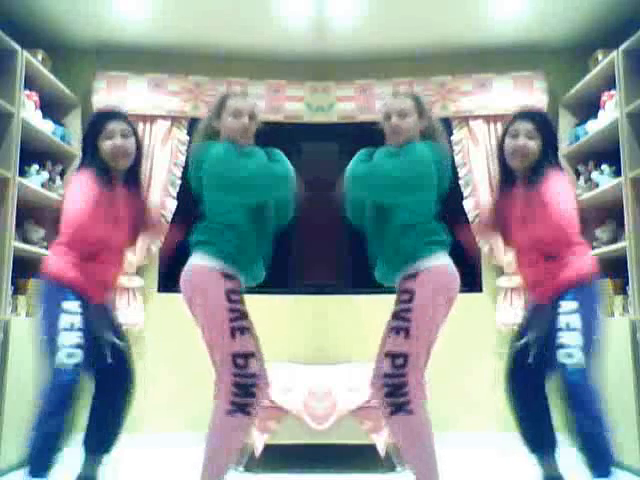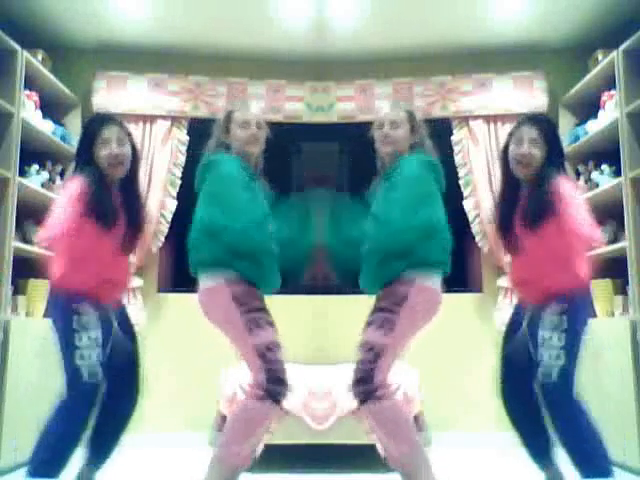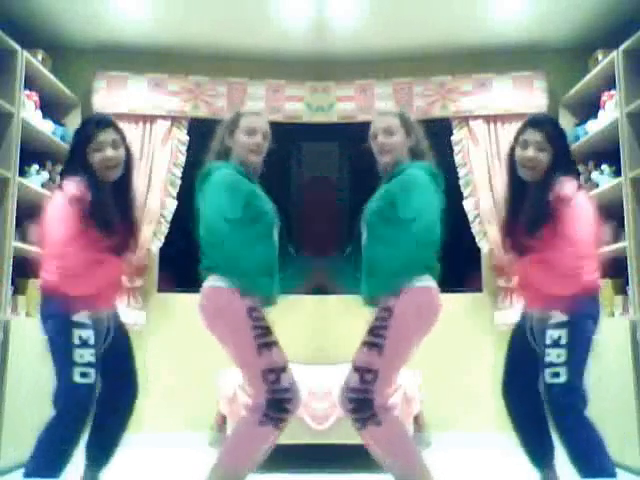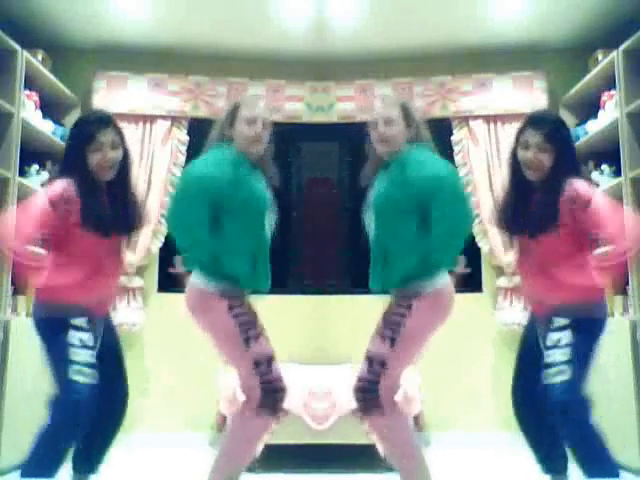
dt=1s
person 1, frame 1
left shoulder: (418, 157)
right shoulder: (395, 161)
left elbow: (361, 181)
right elbow: (360, 211)
left wrist: (362, 160)
right wrist: (364, 176)
left hip: (427, 275)
right hip: (414, 277)
left knee: (397, 383)
right knee: (388, 383)
person 1, frame 2
left shoulder: (414, 171)
right shoulder: (387, 179)
left elbow: (411, 226)
right elbow: (377, 233)
left wrist: (355, 234)
left hip: (413, 287)
right hip: (395, 289)
left knee: (368, 378)
right knee: (369, 384)
person 1, frame 3
left shoulder: (413, 179)
right shoulder: (393, 185)
left elbow: (423, 230)
left wrist: (384, 281)
left hip: (409, 296)
right hip: (398, 299)
left knee: (365, 400)
right knee: (356, 397)
person 1, frame 4
left shoulder: (415, 163)
right shoulder: (384, 175)
left elbow: (445, 184)
left wrist: (436, 257)
left hip: (421, 292)
right hip: (406, 292)
left knee: (371, 392)
right knee: (377, 391)
person 2, frame 1
left shoulder: (246, 161)
right shoulder: (219, 157)
left elbow: (278, 211)
right elbow: (276, 181)
right wrist: (274, 160)
left hip: (224, 277)
right hip: (212, 274)
left knee: (244, 383)
right knee: (242, 385)
person 2, frame 2
left shoulder: (250, 179)
right shoulder: (226, 170)
left elbow: (258, 234)
right elbow: (227, 226)
left hip: (243, 289)
right hip: (226, 286)
left knee: (269, 384)
right knee: (271, 379)
person 2, frame 3
left shoulder: (247, 186)
right shoulder: (225, 179)
right elbow: (216, 230)
right wrist: (253, 279)
left hip: (241, 299)
right hip: (230, 296)
left knee: (282, 398)
right knee: (275, 400)
person 2, frame 4
left shoulder: (255, 174)
right shoulder: (223, 162)
right elbow: (194, 184)
right wrist: (203, 256)
left hip: (232, 292)
right hip: (218, 292)
left knee: (261, 391)
right knee: (268, 393)
person 3, frame 1
left shoulder: (554, 181)
right shoulder: (510, 192)
left elbow: (559, 225)
right elbow: (485, 228)
right wrist: (492, 217)
left hip: (573, 291)
right hip: (541, 297)
left knee: (575, 382)
right knee: (521, 381)
person 3, frame 2
left shoulder: (559, 188)
right shoulder: (512, 194)
left elbow: (584, 236)
left hip: (561, 300)
right hip: (530, 304)
left knee: (556, 393)
right knee: (513, 390)
person 3, frame 3
left shoulder: (565, 192)
right shoulder: (520, 197)
left elbow: (578, 254)
right wrist: (502, 265)
left hip: (569, 308)
right hip: (536, 310)
left knee: (563, 401)
right knee: (516, 392)
person 3, frame 4
left shoulder: (574, 194)
right shoulder: (522, 198)
left wrist: (589, 286)
left hip: (576, 310)
right hip: (543, 313)
left knee: (562, 401)
right knee: (525, 399)
person 4, frame 1
left shoulder: (129, 191)
right shoulder: (84, 181)
left elbow: (151, 228)
right elbow: (81, 224)
left hip: (97, 297)
right hip: (66, 291)
left knee: (118, 382)
right knee: (64, 382)
person 4, frame 2
left shoulder: (127, 194)
right shoulder: (81, 188)
right elbow: (55, 235)
left hip: (110, 305)
right hip: (78, 300)
left knee: (125, 391)
right knee: (83, 393)
person 4, frame 3
left shoulder: (119, 196)
right shoulder: (74, 192)
right elbow: (60, 252)
left hip: (103, 310)
right hip: (70, 307)
left knee: (123, 392)
right knee: (76, 402)
person 4, frame 4
left shoulder: (118, 197)
right shoulder: (65, 193)
right wrist: (51, 286)
left hip: (96, 313)
right hip: (63, 310)
left knee: (114, 398)
right knee: (77, 402)
